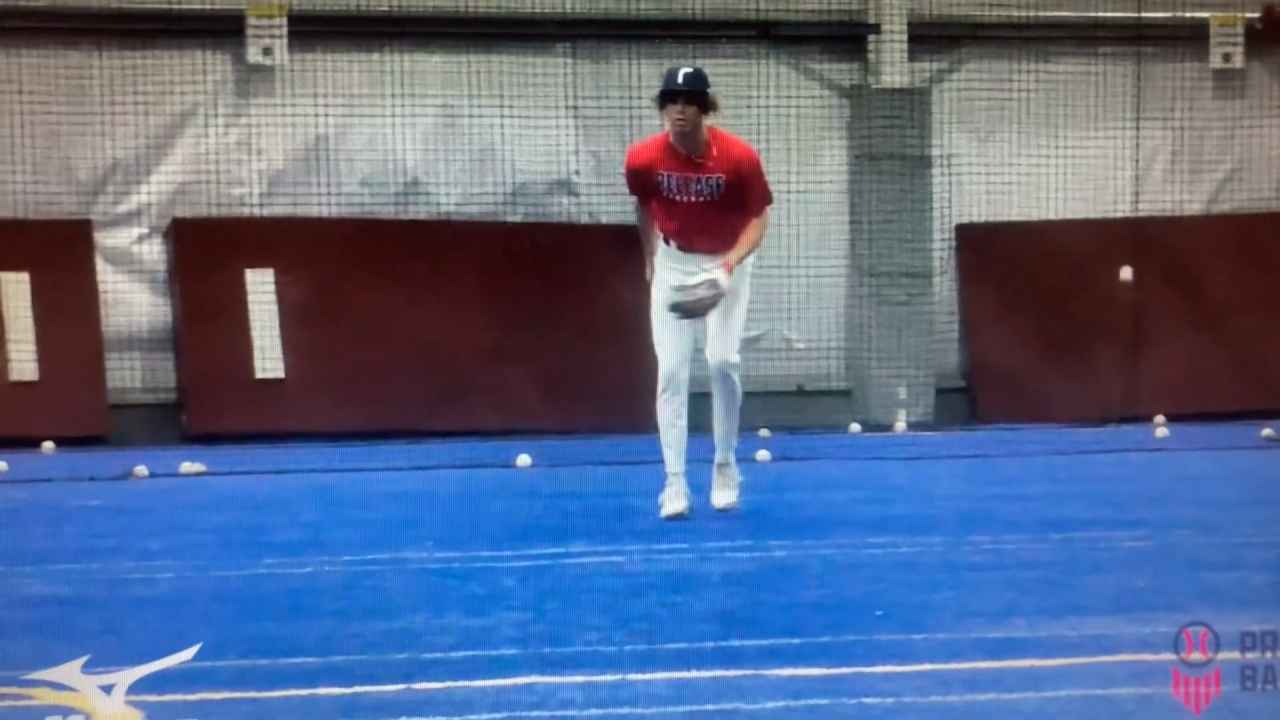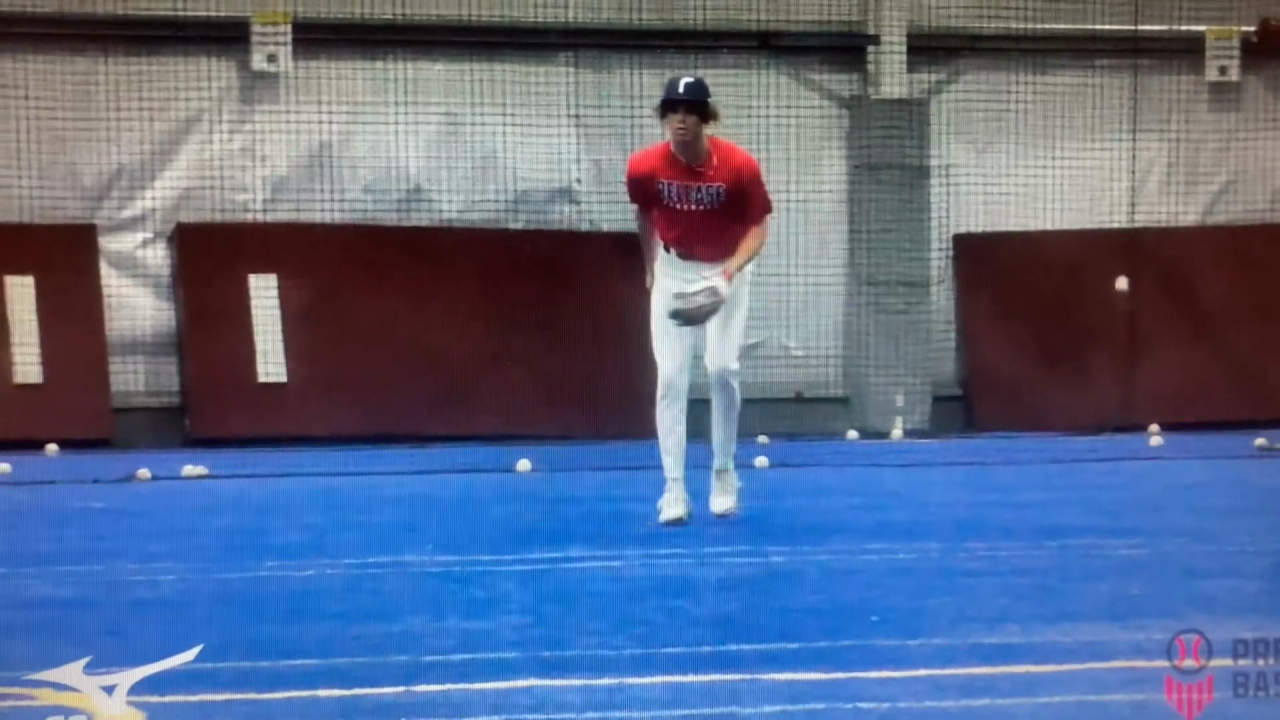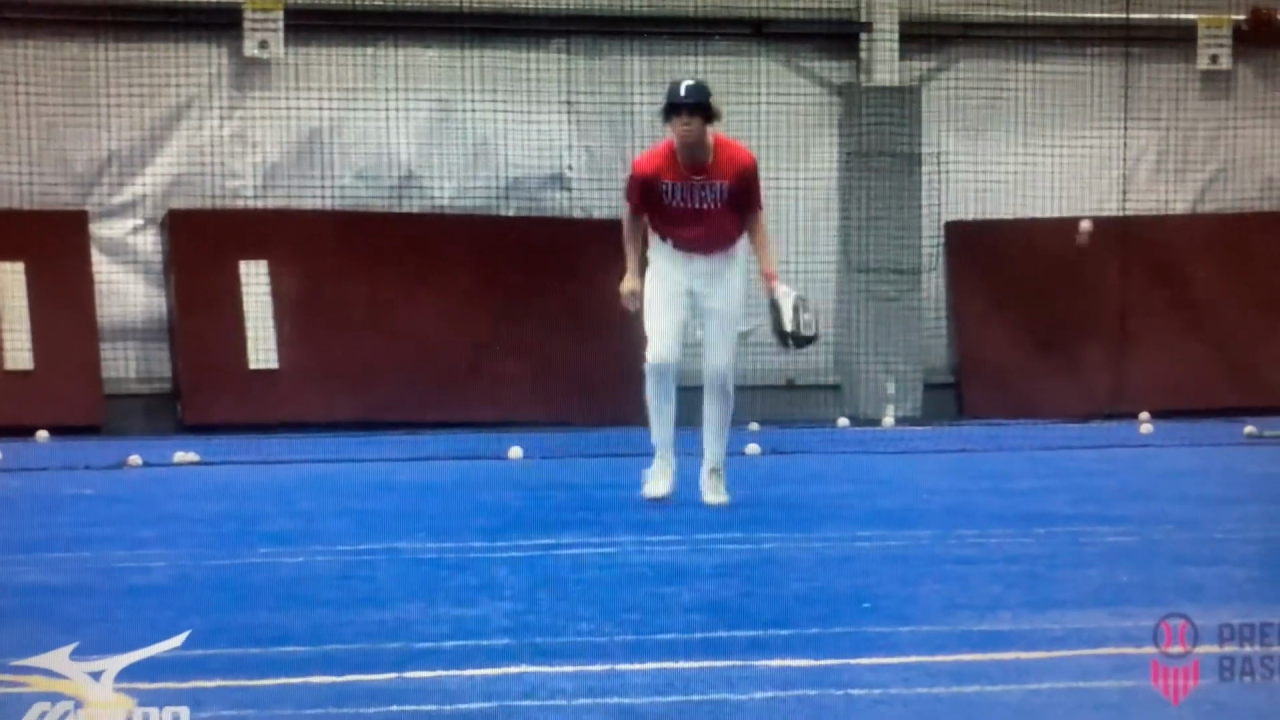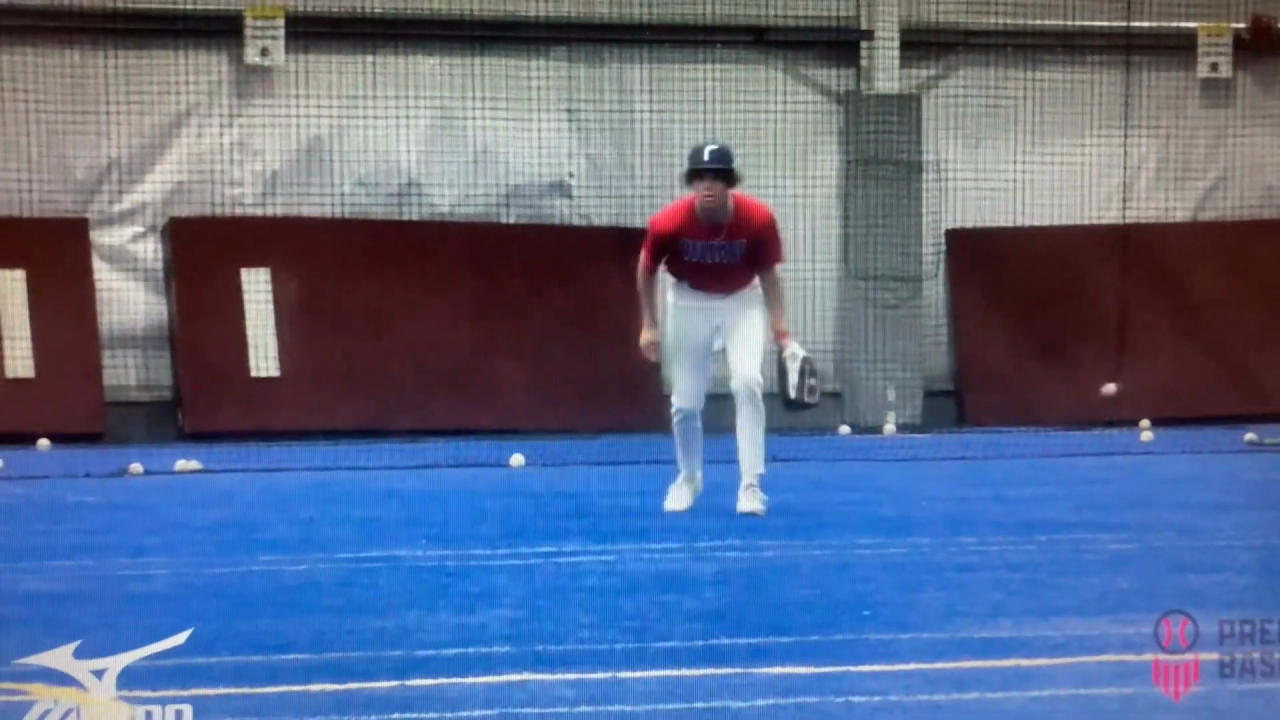
dt=0.5s
person 1, frame 1
left shoulder: (739, 156)
right shoulder: (642, 158)
left elbow: (757, 219)
left wrist: (727, 267)
right wrist: (650, 261)
left hip: (727, 263)
right hip: (672, 264)
left knee: (722, 361)
right knee: (671, 371)
left ankle: (725, 467)
right ankle: (675, 482)
person 1, frame 2
left shoulder: (740, 165)
right shoulder: (644, 165)
left elbow: (758, 228)
left wrist: (727, 274)
right wrist: (651, 268)
left hip: (727, 271)
right hip: (673, 272)
left knee: (722, 370)
right knee: (671, 379)
left ankle: (723, 473)
right ankle: (674, 489)
person 1, frame 3
left shoulder: (741, 162)
right shoulder: (648, 166)
left elbow: (753, 218)
right elbow: (634, 215)
left wrist: (769, 273)
right wrist: (632, 272)
left hip: (723, 267)
right hip: (668, 263)
left knee: (720, 372)
right knee: (661, 359)
left ankle: (713, 470)
right ankle: (662, 460)
person 1, frame 4
left shoulder: (758, 218)
right shoulder: (668, 222)
left elbow: (768, 274)
right elbow: (646, 268)
left wrist: (781, 334)
right wrist: (648, 326)
left hip: (743, 303)
right hip: (690, 303)
left knee: (747, 382)
right knee: (686, 403)
left ankle: (750, 486)
right ankle: (689, 478)
